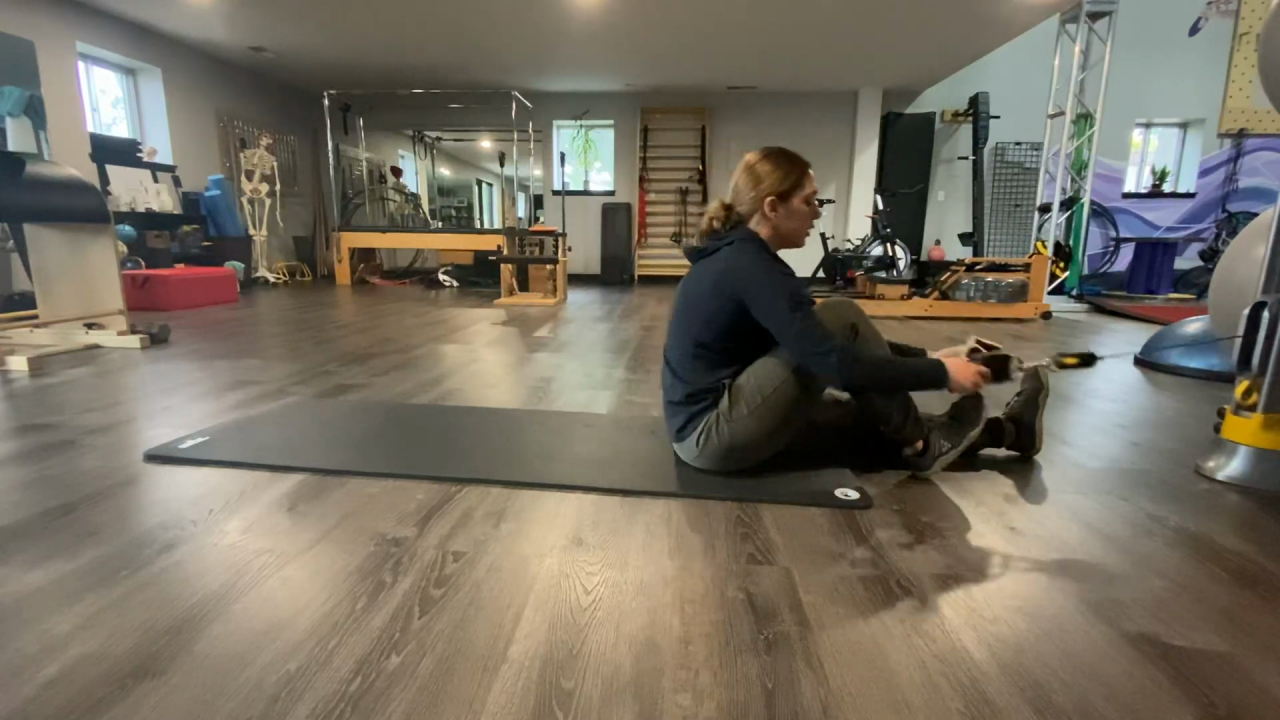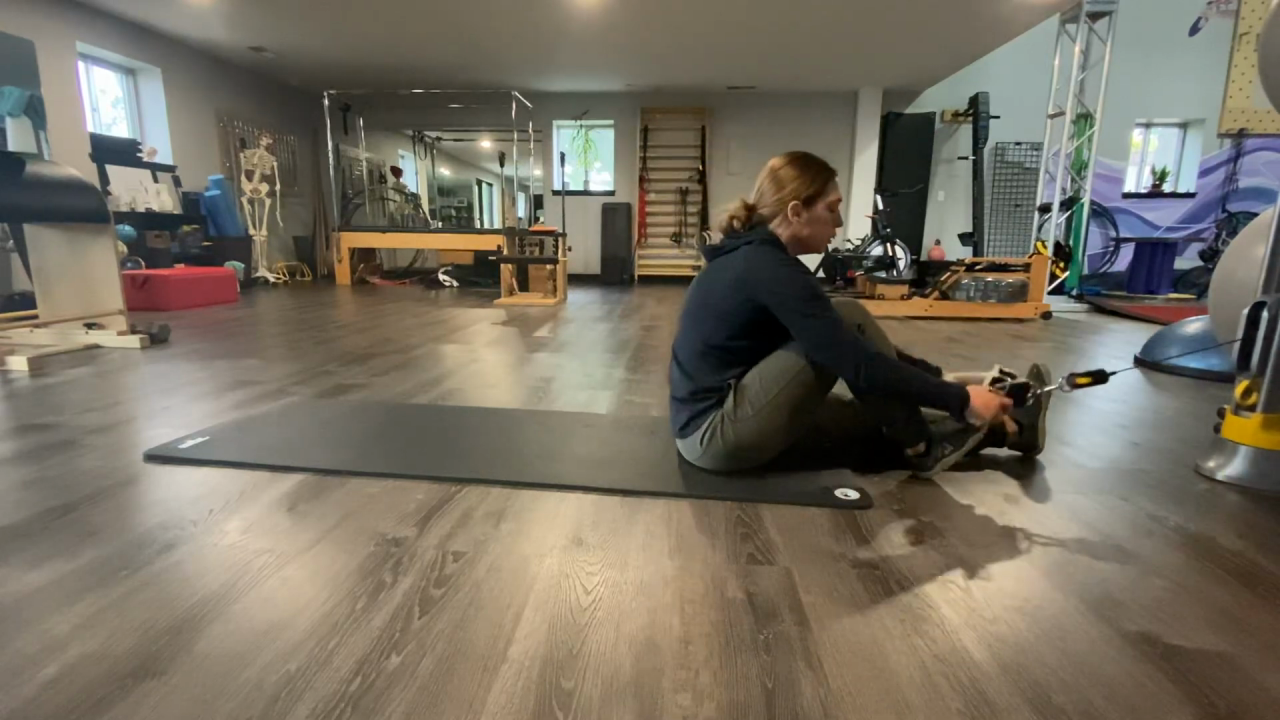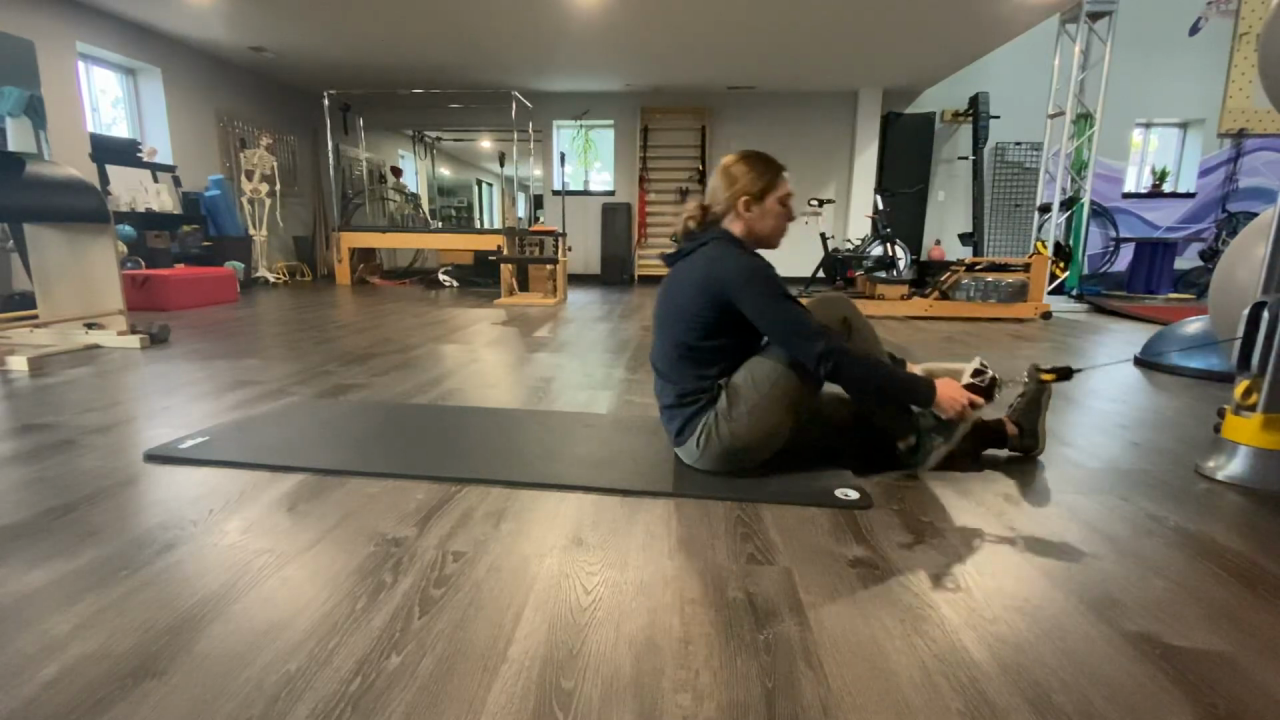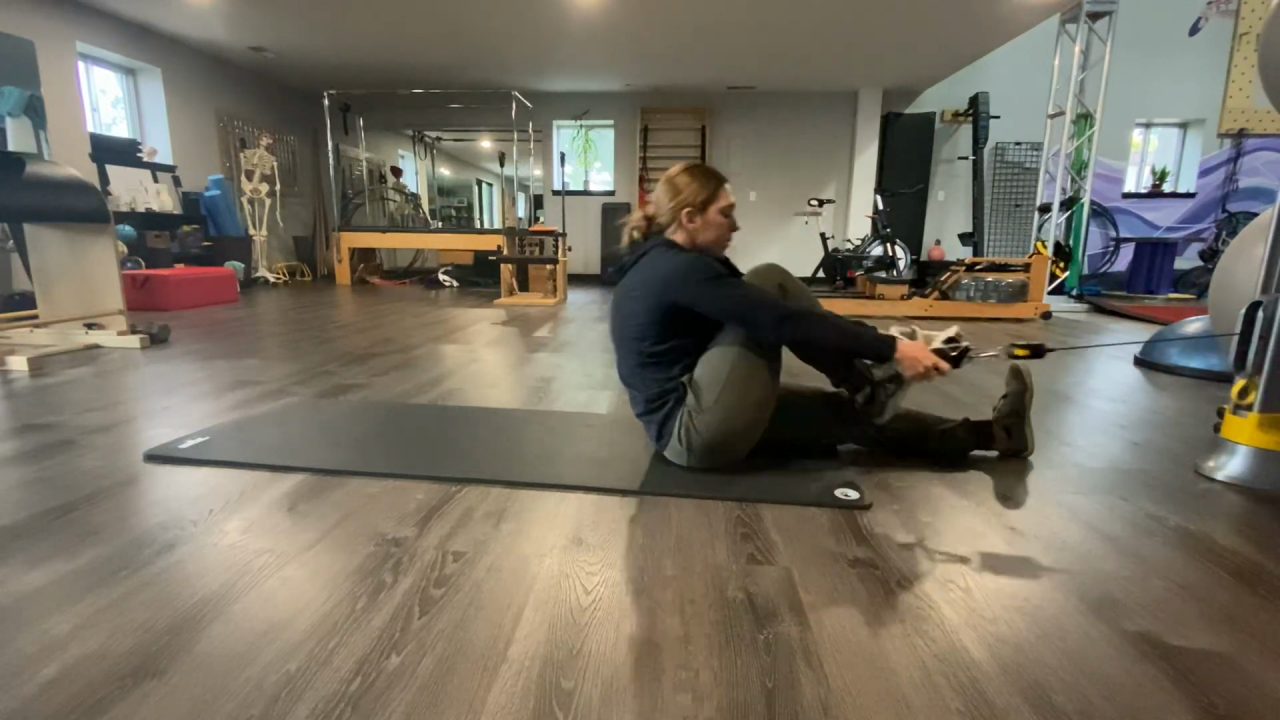
dt=0.3s
person 1, frame 1
left shoulder: (734, 255)
right shoulder: (754, 269)
left elbow: (812, 343)
right elbow: (839, 366)
left wrist: (923, 360)
right wrist: (939, 371)
left hip: (708, 423)
right hip: (715, 435)
left knee: (868, 416)
right knee: (841, 317)
left ankle: (1004, 431)
right ankle: (921, 445)
person 1, frame 2
left shoulder: (753, 256)
right shoulder: (773, 271)
right elbow: (859, 365)
left wrist: (939, 378)
right wrist: (960, 400)
left hip: (711, 419)
right hip: (718, 435)
left knee: (872, 413)
right knee: (848, 319)
left ankle: (1004, 429)
right ankle: (923, 447)
person 1, frame 3
left shoulder: (715, 256)
right shoulder: (733, 267)
left elbow: (802, 341)
right elbow: (822, 354)
left wrist: (901, 371)
right wrist: (925, 393)
left hip: (706, 421)
right hip: (715, 436)
left knee: (864, 413)
right knee: (833, 313)
left ankle: (1006, 432)
right ankle: (914, 441)
person 1, frame 4
left shoulder: (662, 263)
right shoulder: (681, 270)
left elbow: (758, 316)
right elbow: (785, 321)
right wrist: (890, 350)
left hip: (693, 422)
right hip: (698, 433)
left knee: (842, 410)
right knee: (770, 282)
left ankle: (994, 434)
right ankle: (866, 386)
